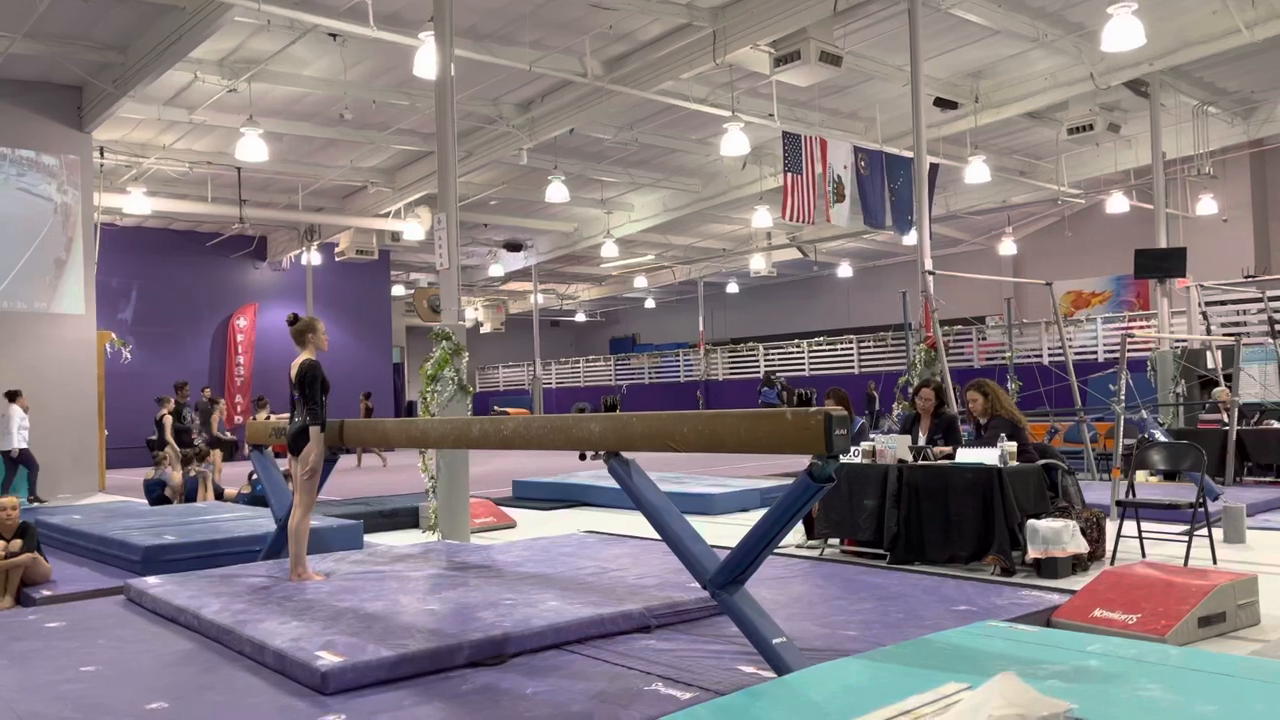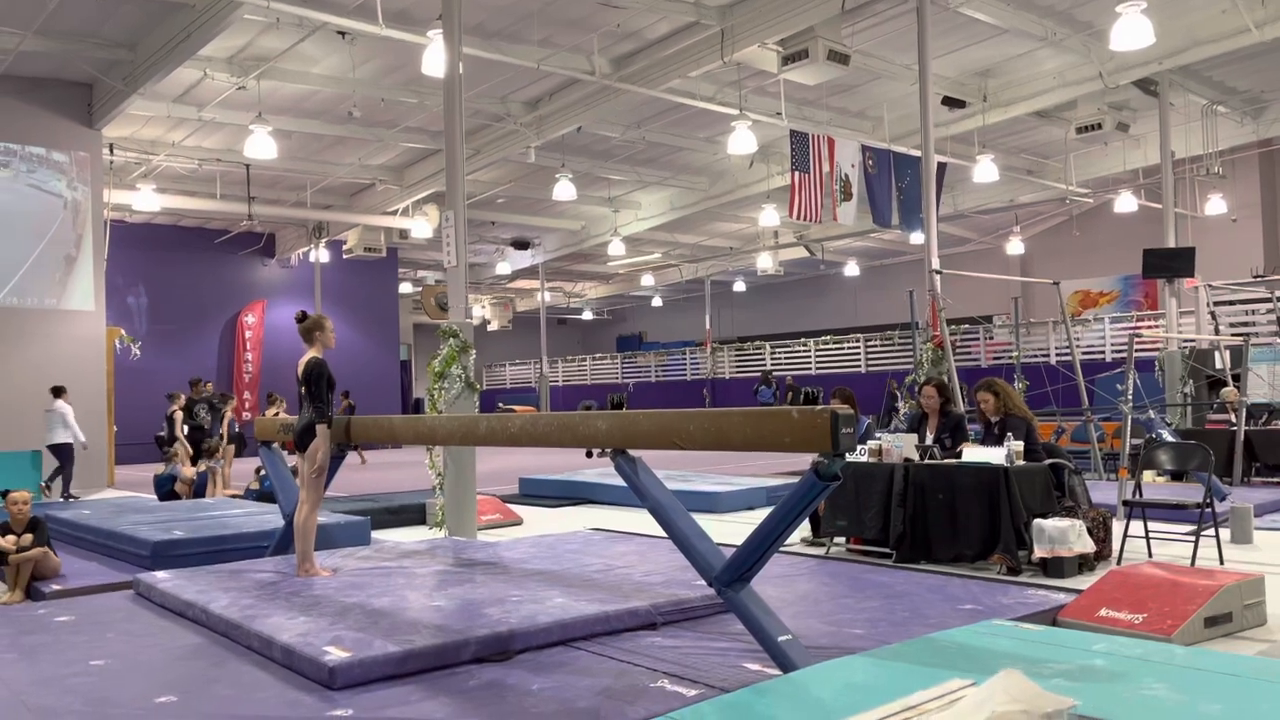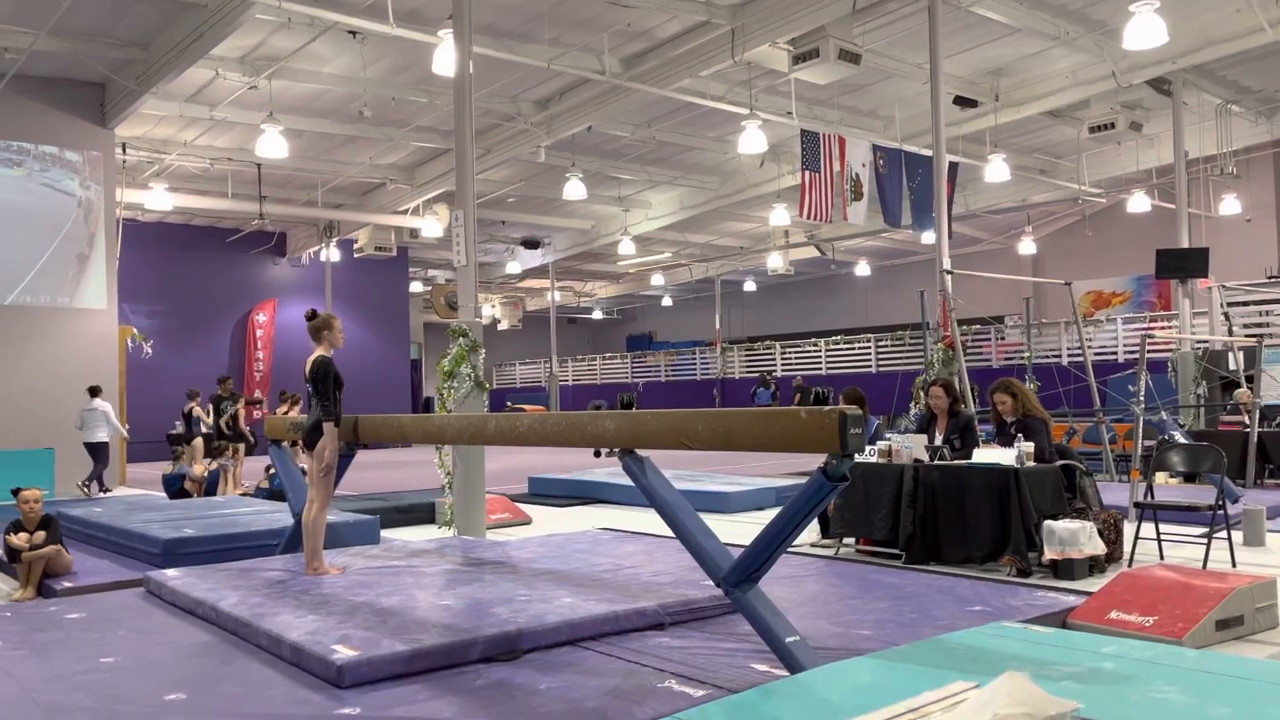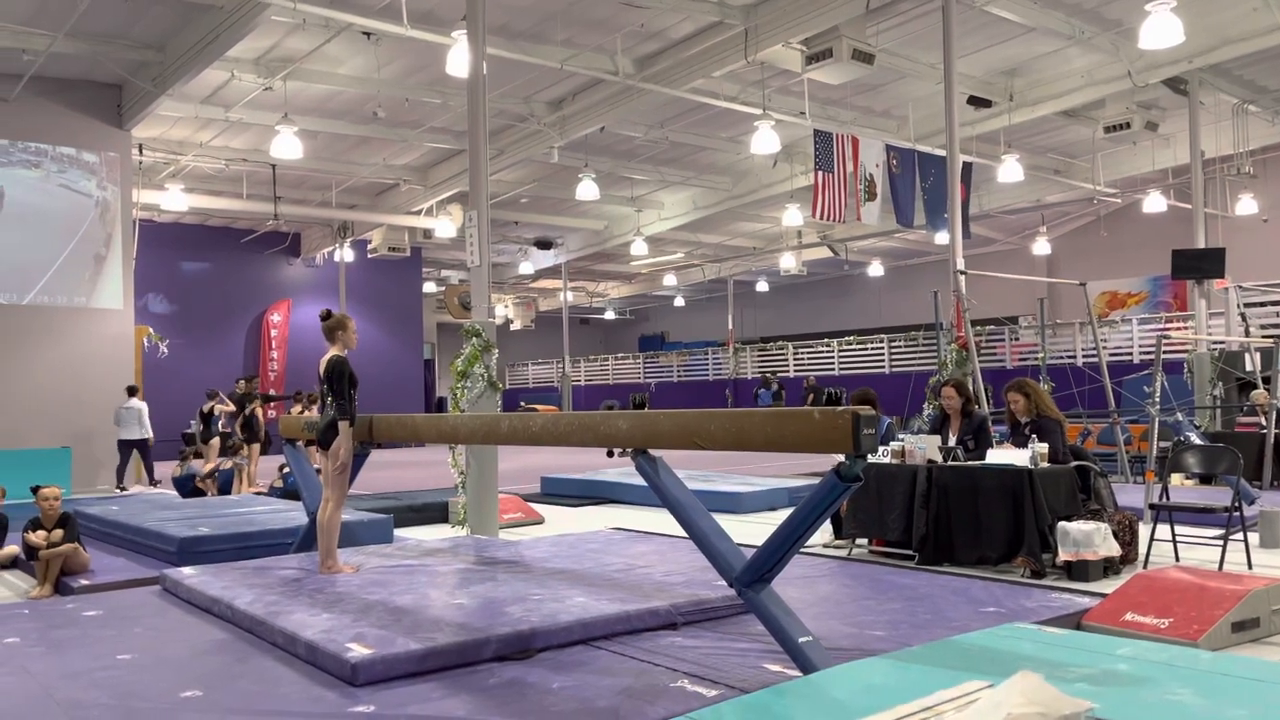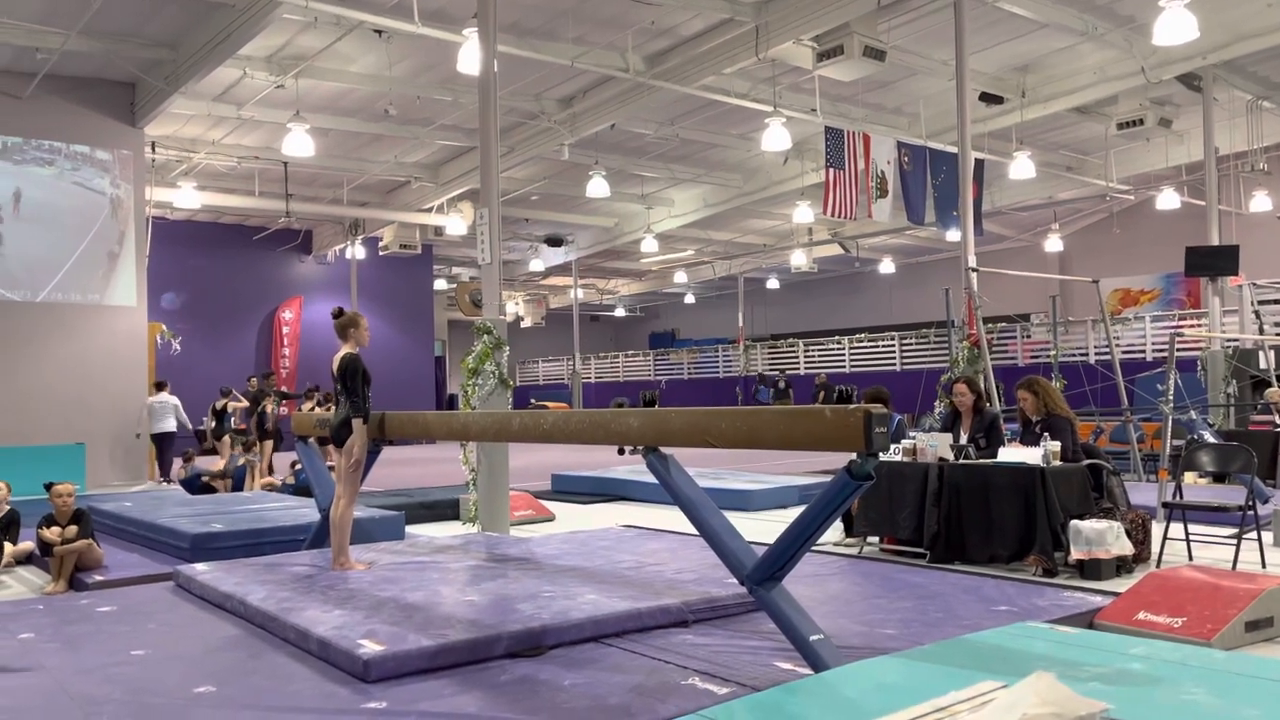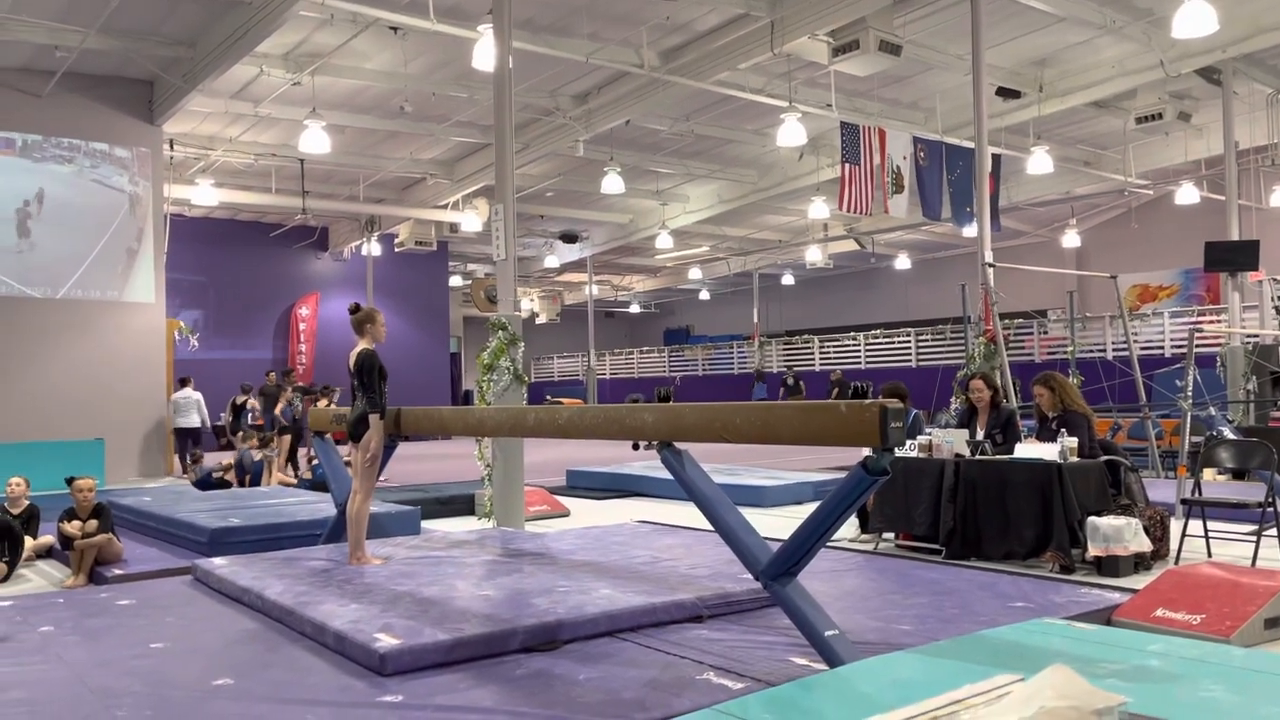
dt=0.4s
person 1, frame 1
left shoulder: (294, 366)
right shoulder: (312, 366)
right elbow: (314, 410)
left wrist: (290, 447)
right wrist: (316, 450)
left hip: (295, 434)
right hip: (308, 436)
left knee: (298, 505)
right knee: (305, 506)
left ankle: (295, 567)
right ankle: (300, 570)
person 1, frame 2
left shoulder: (302, 363)
right shoulder: (318, 364)
right elbow: (320, 408)
right wrist: (323, 448)
left hip: (301, 430)
right hip: (314, 433)
left knee: (304, 501)
right knee: (312, 502)
left ankle: (302, 562)
right ankle: (307, 565)
person 1, frame 3
left shoulder: (311, 361)
right shoulder: (325, 363)
right elbow: (327, 407)
right wrist: (330, 446)
left hip: (310, 430)
right hip: (322, 432)
left knee: (312, 499)
right knee: (322, 500)
left ankle: (311, 561)
right ankle: (317, 563)
person 1, frame 4
left shoulder: (324, 362)
right shoulder: (340, 362)
right elbow: (342, 405)
right wrist: (345, 445)
left hip: (324, 429)
right hip: (336, 432)
left knee: (327, 498)
right knee: (337, 499)
left ankle: (325, 560)
right ankle: (331, 562)
person 1, frame 5
left shoulder: (337, 359)
right shoulder: (354, 360)
right elbow: (356, 403)
right wrist: (359, 441)
left hip: (338, 426)
right hip: (350, 429)
left knee: (340, 495)
right knee: (349, 496)
left ankle: (337, 556)
right ankle: (343, 559)
person 1, frame 6
left shoulder: (353, 355)
right shoulder: (370, 356)
right elbow: (373, 398)
right wrist: (376, 437)
left hip: (355, 421)
right hip: (367, 424)
left knee: (356, 490)
right knee: (365, 492)
left ankle: (354, 551)
right ankle: (359, 554)
